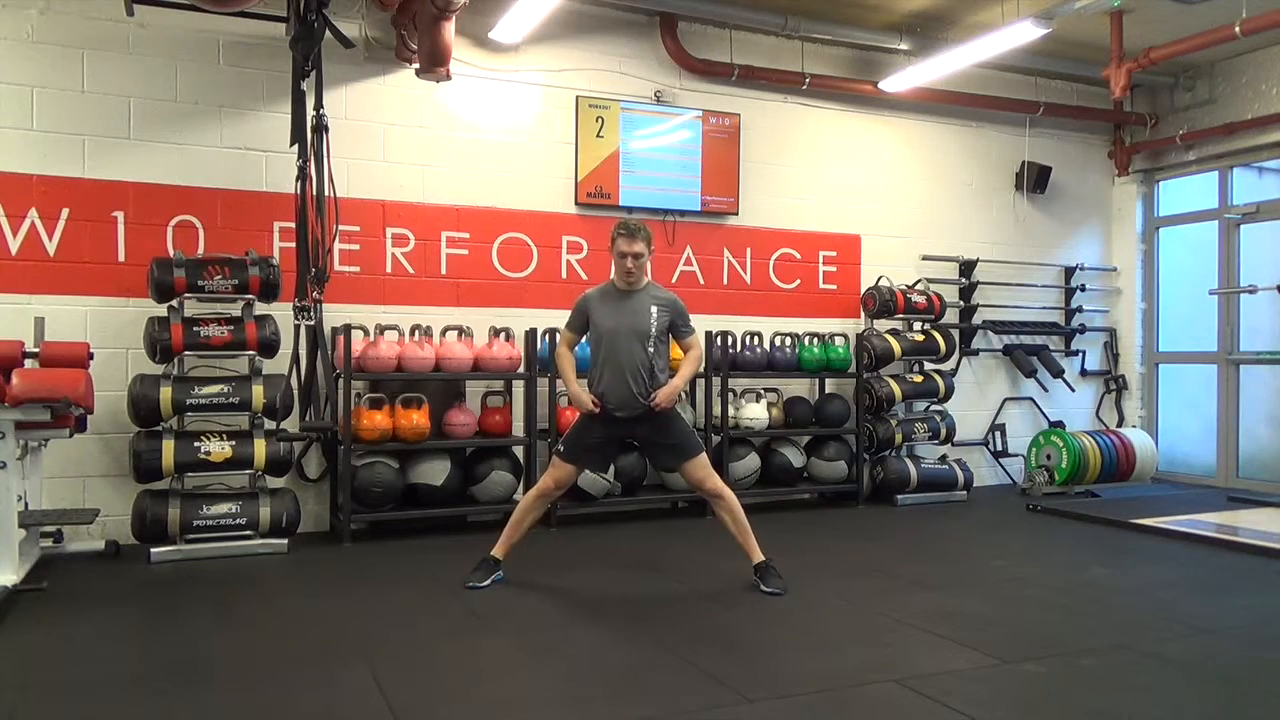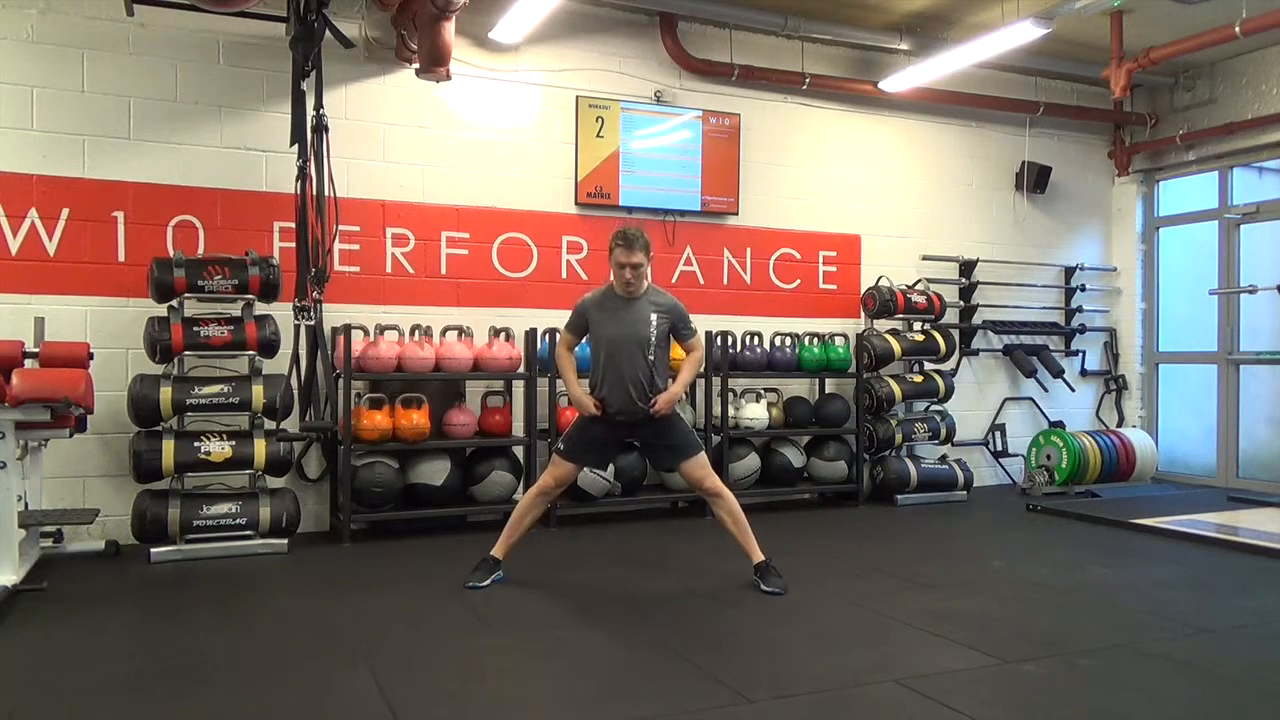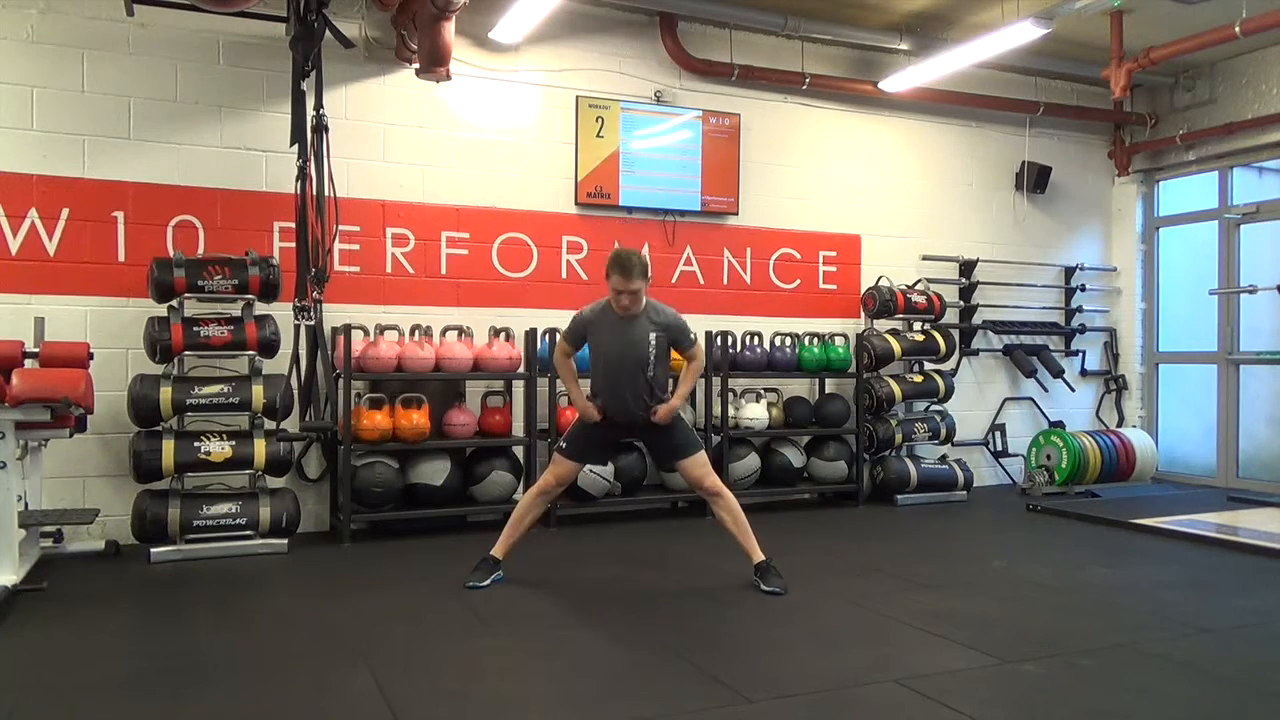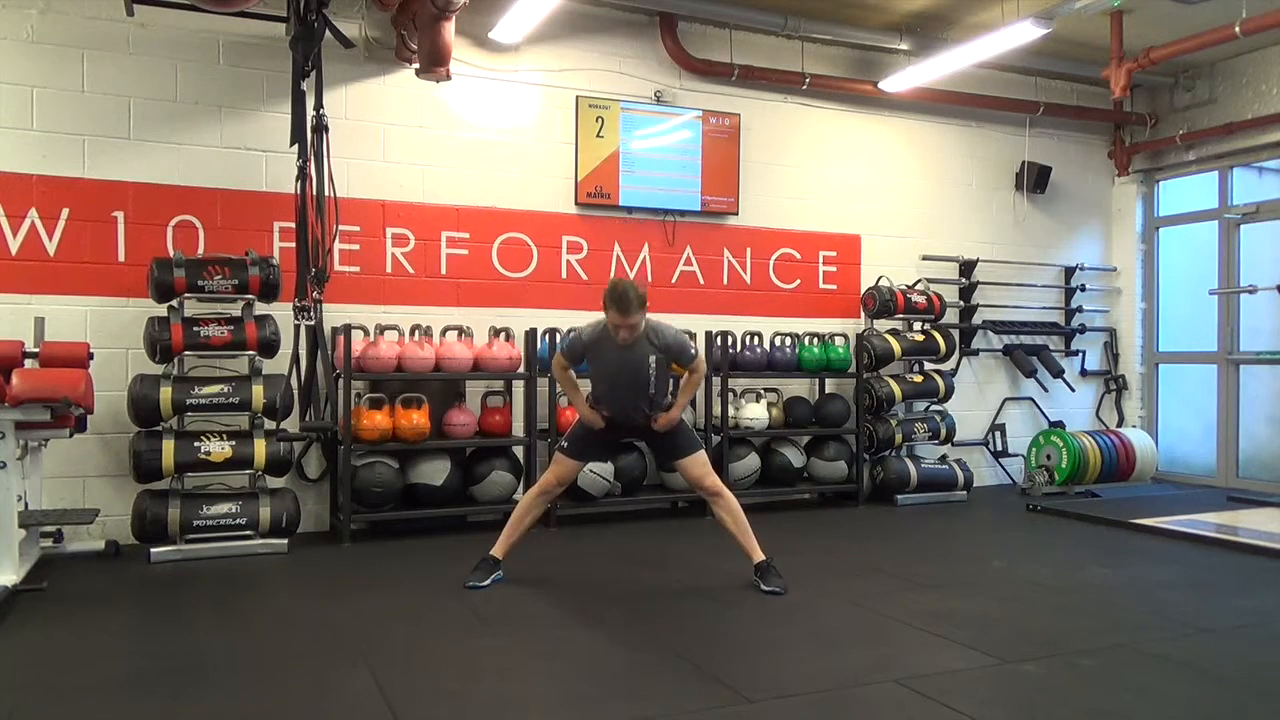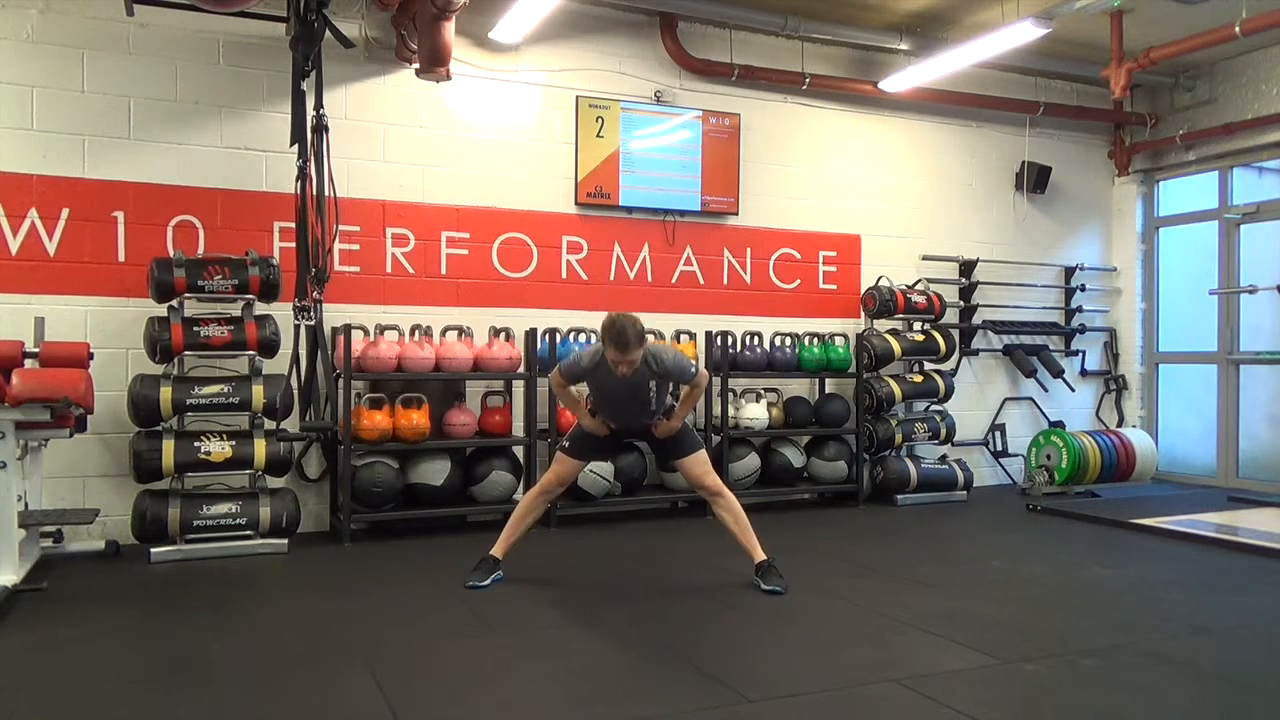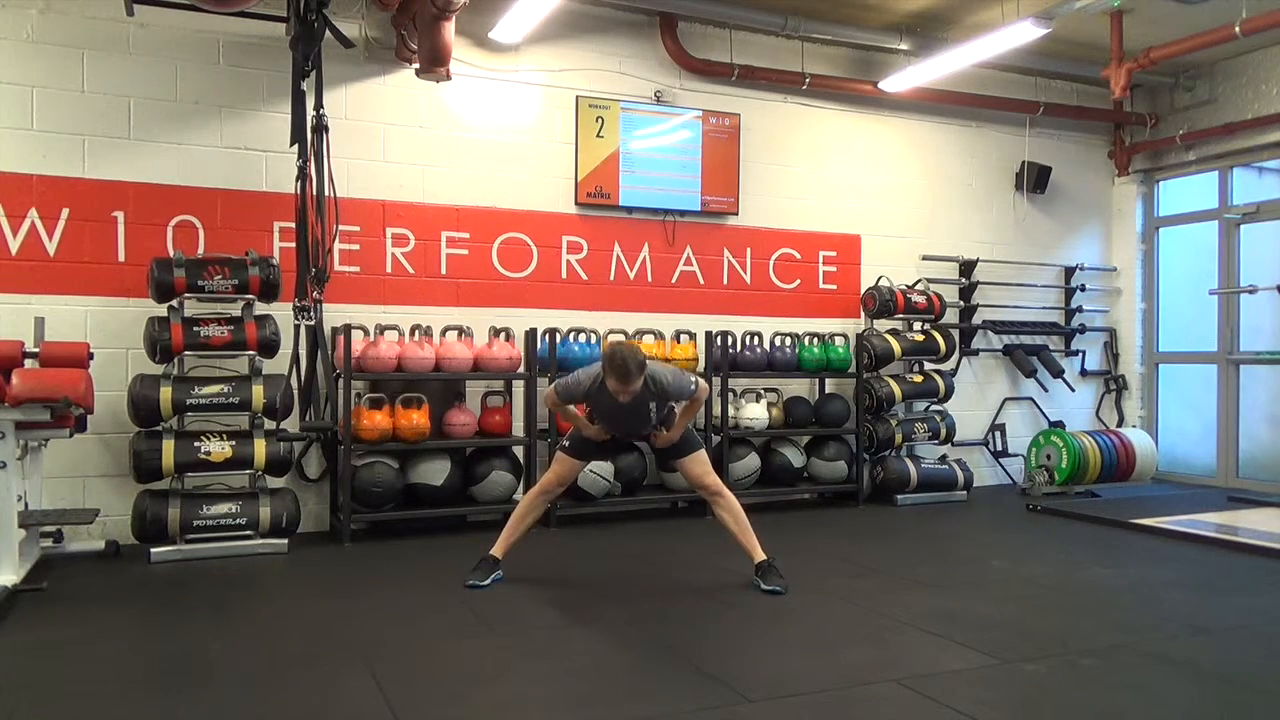
dt=0.2s
person 1, frame 1
left shoulder: (667, 302)
right shoulder: (591, 300)
left elbow: (694, 350)
right elbow: (564, 346)
left wrist: (676, 385)
right wrist: (574, 389)
left hip: (655, 413)
right hip: (602, 414)
left knee: (711, 486)
right knee: (549, 486)
left ankle: (761, 564)
right ankle: (494, 560)
person 1, frame 2
left shoulder: (668, 306)
right shoulder: (590, 305)
left elbow: (696, 351)
right elbow: (564, 348)
left wrist: (676, 391)
right wrist: (576, 392)
left hip: (656, 414)
right hip: (602, 414)
left knee: (710, 485)
right knee: (549, 484)
left ankle: (761, 564)
right ankle: (493, 560)
person 1, frame 3
left shoulder: (667, 319)
right shoulder: (588, 318)
left elbow: (696, 358)
right elbow: (561, 354)
left wrist: (675, 402)
right wrist: (580, 400)
left hip: (657, 415)
right hip: (602, 416)
left knee: (710, 486)
right knee: (549, 484)
left ankle: (761, 563)
right ankle: (494, 559)
person 1, frame 4
left shoulder: (667, 337)
right shoulder: (587, 337)
left elbow: (698, 368)
right elbow: (559, 366)
left wrist: (675, 412)
right wrist: (583, 409)
left hip: (658, 418)
right hip: (603, 418)
left knee: (710, 486)
right knee: (550, 484)
left ankle: (761, 563)
right ankle: (494, 559)
person 1, frame 5
left shoulder: (665, 360)
right shoulder: (586, 361)
left elbow: (701, 379)
right elbow: (556, 382)
left wrist: (675, 421)
right wrist: (585, 419)
left hip: (658, 422)
right hip: (604, 422)
left knee: (711, 486)
right knee: (550, 484)
left ankle: (762, 562)
right ankle: (493, 559)
person 1, frame 6
left shoulder: (666, 380)
right shoulder: (585, 382)
left elbow: (702, 391)
right elbow: (551, 398)
left wrist: (672, 433)
right wrist: (588, 429)
left hip: (659, 424)
right hip: (603, 424)
left knee: (711, 485)
right knee: (549, 484)
left ankle: (762, 563)
right ankle: (493, 559)
